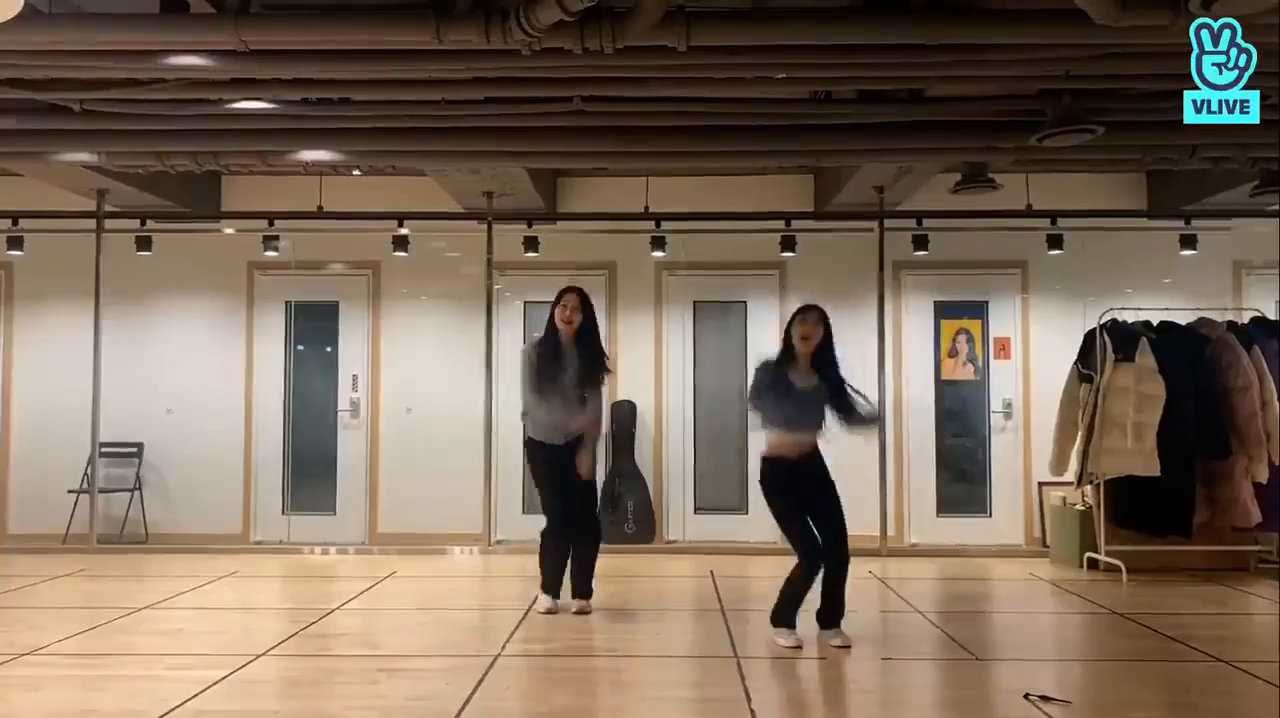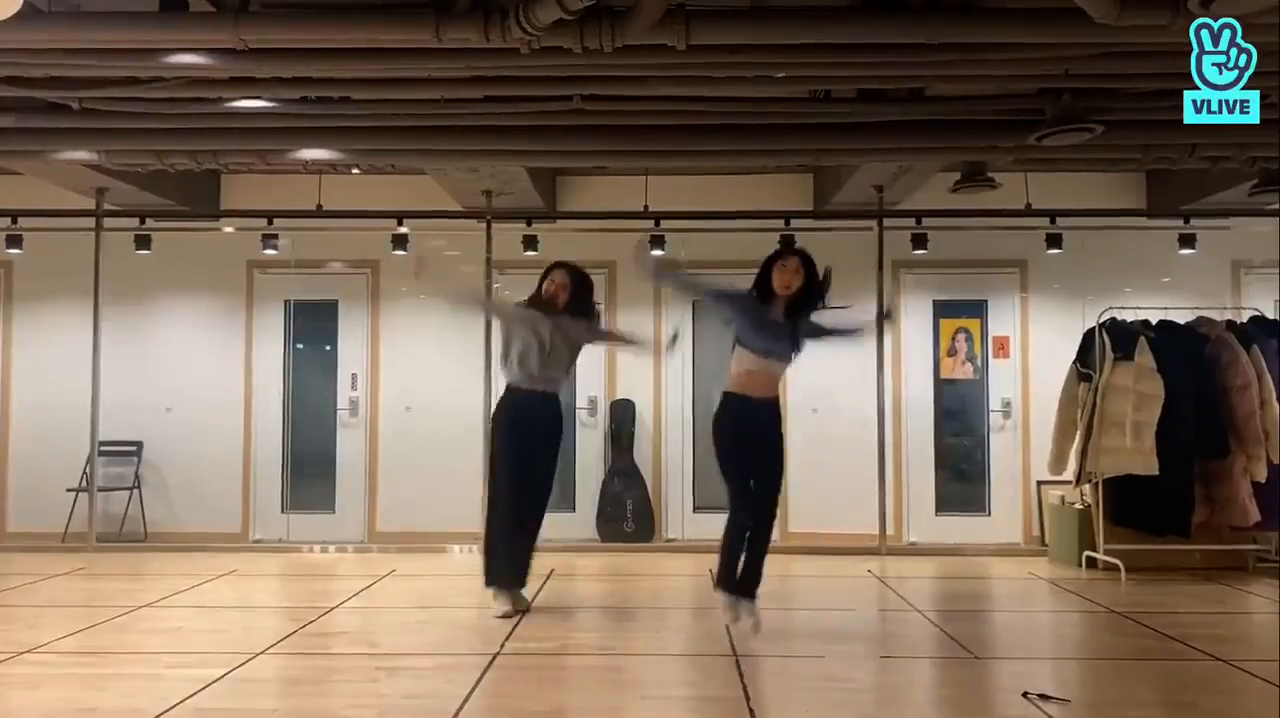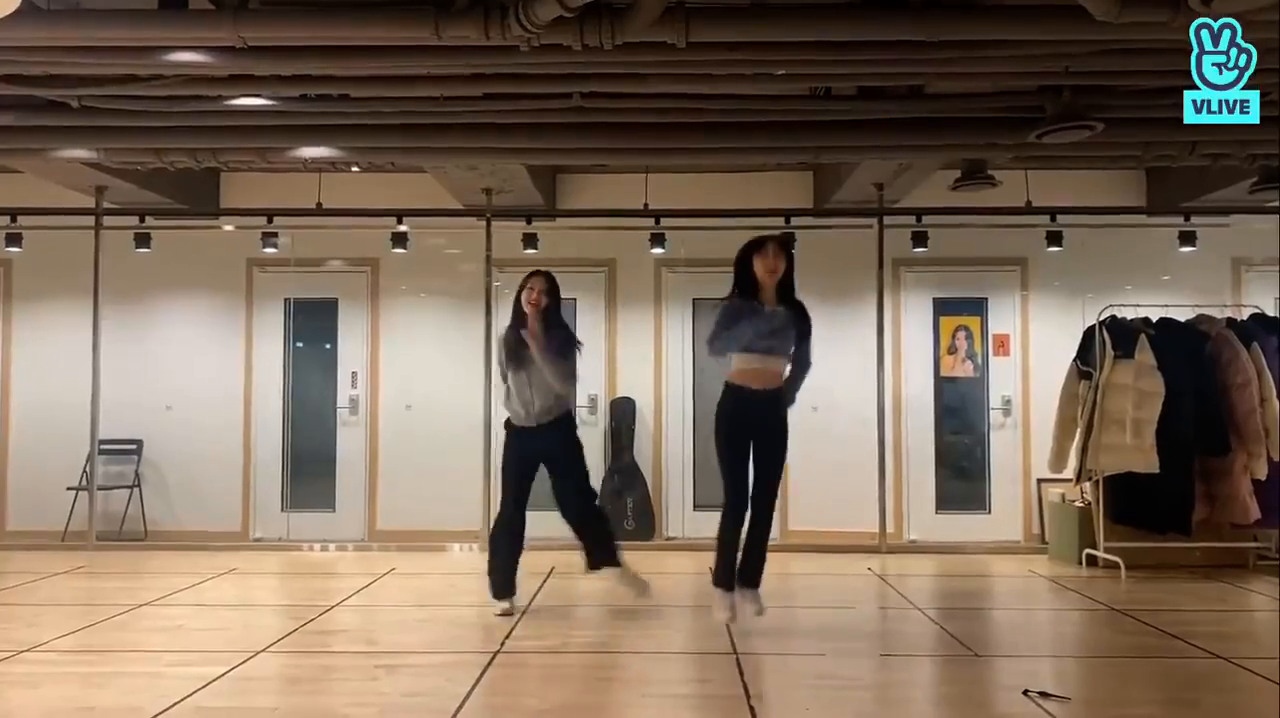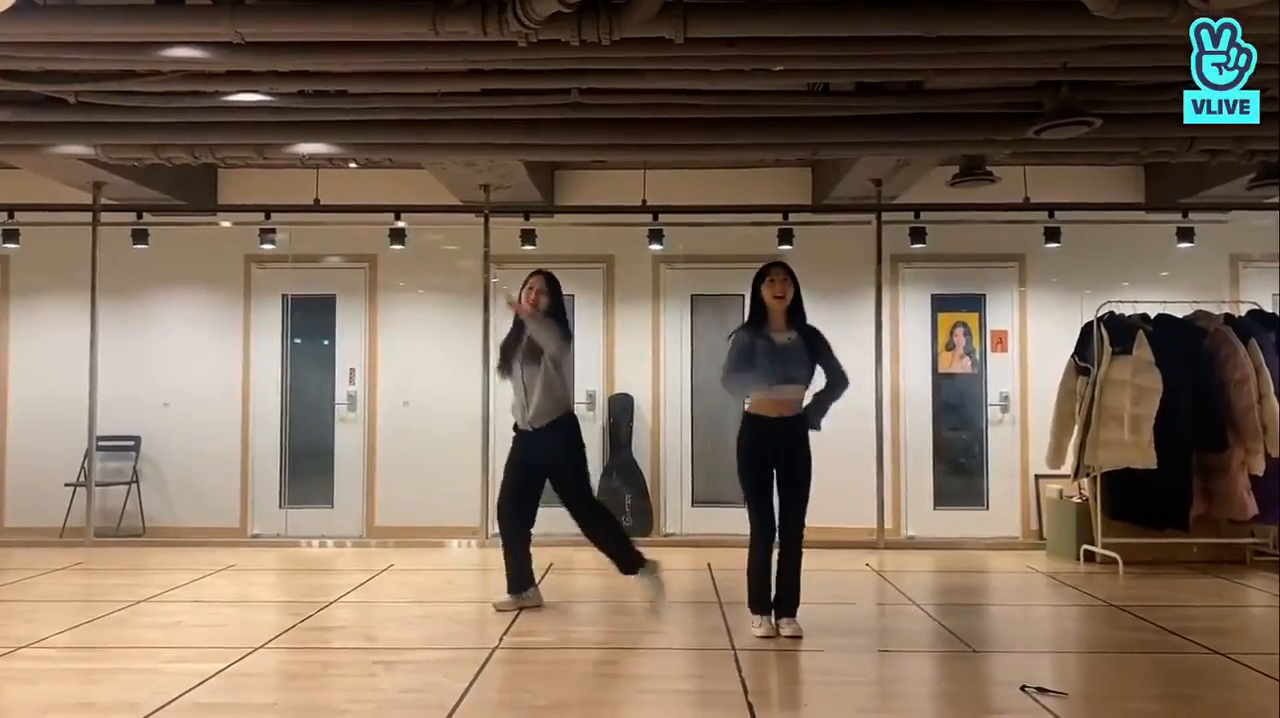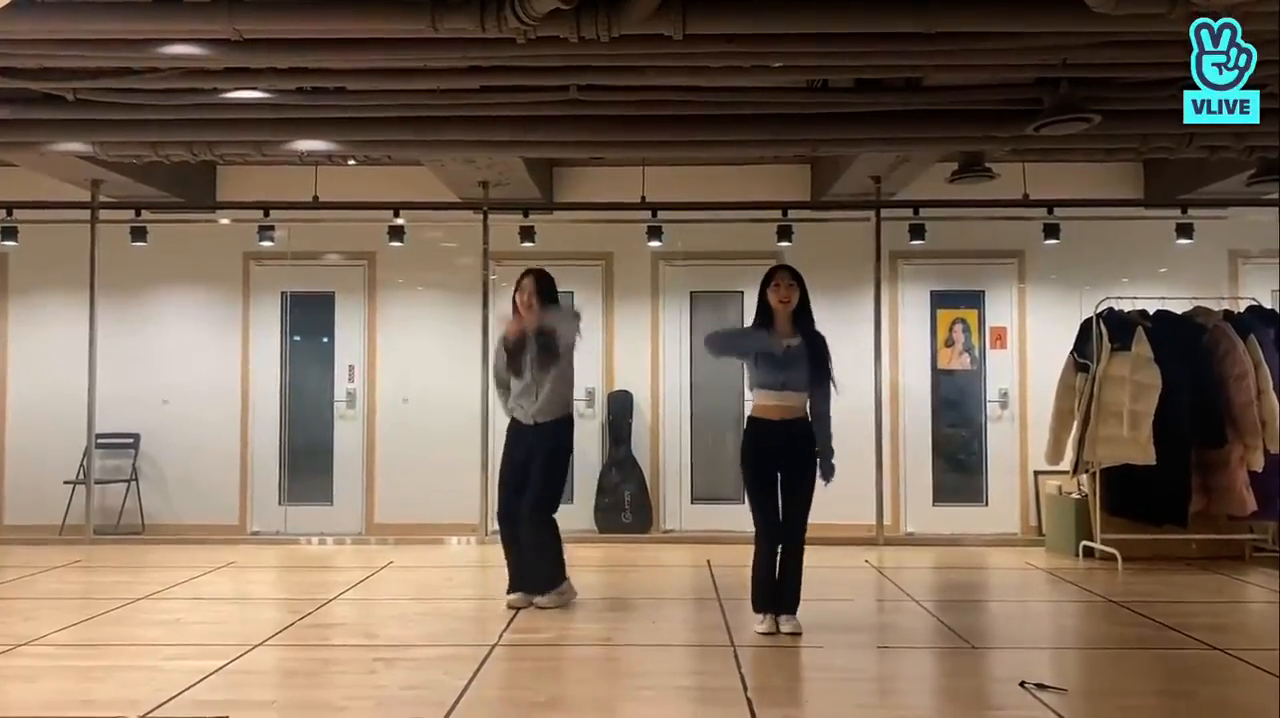
dt=0.4s
person 1, frame 1
left shoulder: (828, 378)
right shoulder: (769, 372)
left elbow: (848, 414)
right elbow: (758, 402)
left wrist: (865, 421)
left hip: (813, 467)
right hip: (778, 471)
left knee: (838, 549)
right knee: (812, 555)
left ankle: (830, 622)
right ankle: (782, 621)
person 1, frame 2
left shoulder: (798, 321)
right shoulder: (746, 306)
left elbow: (820, 329)
right elbow: (699, 290)
left wrist: (865, 327)
right wrist: (659, 270)
left hip: (768, 421)
right hip: (734, 415)
left knee: (766, 512)
right knee: (744, 507)
left ankle: (744, 594)
right ankle: (727, 585)
person 1, frame 3
left shoulder: (794, 313)
right shoulder: (736, 306)
left elbow: (802, 361)
right elbow: (716, 345)
left wrist: (790, 389)
right wrist: (751, 329)
left hip: (772, 408)
right hip: (736, 405)
left knee: (765, 501)
right knee: (736, 499)
left ankle: (748, 582)
right ankle: (723, 584)
person 1, frame 4
left shoulder: (808, 337)
right shoulder: (748, 338)
left elbow: (838, 380)
right elbow: (731, 380)
left wrist: (817, 409)
right wrist: (744, 379)
left hip: (794, 434)
right hip: (756, 433)
left knee: (793, 528)
right knee: (763, 527)
left ankle: (787, 611)
right ankle: (761, 611)
person 1, frame 5
left shoulder: (813, 343)
right shoulder: (752, 341)
left elbow: (821, 402)
right elbow: (712, 343)
left wrist: (826, 453)
right wrist: (759, 338)
left hip: (798, 438)
right hip: (759, 436)
left knee: (794, 531)
right knee: (768, 530)
left ankle: (786, 609)
right ankle: (764, 609)
person 2, frame 1
left shoulder: (589, 358)
right shoulder: (535, 351)
left elbow: (594, 409)
right elbow: (531, 398)
left wrist: (589, 450)
right wrist: (568, 418)
left hip: (577, 445)
right hip: (541, 445)
left knee: (586, 522)
right knee: (558, 519)
left ankle: (581, 592)
right ankle: (549, 590)
person 2, frame 2
left shoulder: (578, 325)
right shoulder: (521, 315)
left elbow: (610, 335)
right elbow: (488, 305)
left hip: (548, 414)
right hip: (515, 408)
left knee: (535, 500)
right knee: (505, 493)
left ankle: (513, 584)
right ankle: (501, 587)
person 2, frame 3
left shoulder: (559, 337)
right shoulder: (509, 340)
left elbow: (566, 382)
left wrist: (540, 345)
right wrist: (518, 409)
left hip: (557, 429)
right hip: (519, 431)
left knee: (580, 502)
right knee: (511, 510)
left ankle: (611, 563)
right ankle: (503, 591)
person 2, frame 4
left shoulder: (557, 331)
right shoulder: (514, 341)
left elbow: (554, 341)
left wrist: (530, 317)
left hip: (560, 431)
right hip: (526, 434)
left knee: (584, 507)
right knee: (511, 511)
left ankle: (641, 566)
right ankle: (522, 589)
person 2, frame 5
left shoulder: (559, 334)
right shoulder: (507, 340)
left elbow: (571, 318)
left wrist: (532, 319)
right wrist: (514, 411)
left hip: (554, 430)
right hip: (520, 430)
left knee: (536, 509)
right knee: (509, 511)
left ankle: (557, 584)
right ankle: (527, 585)
